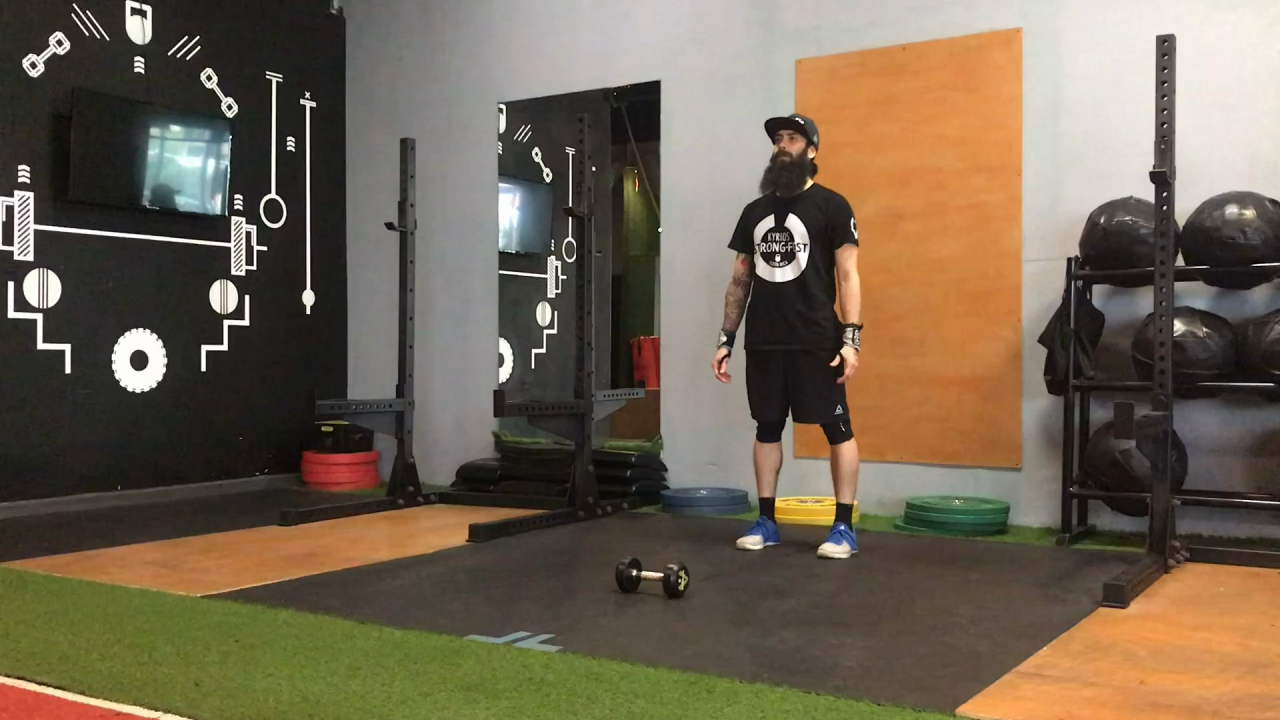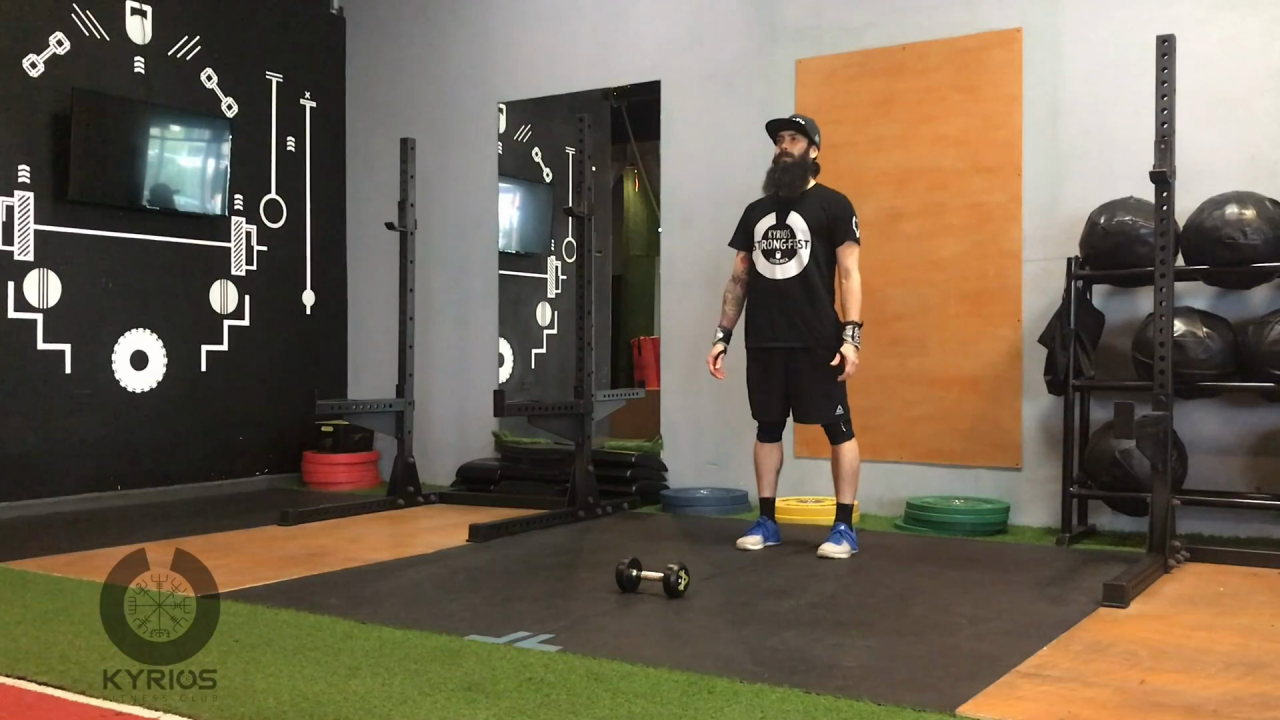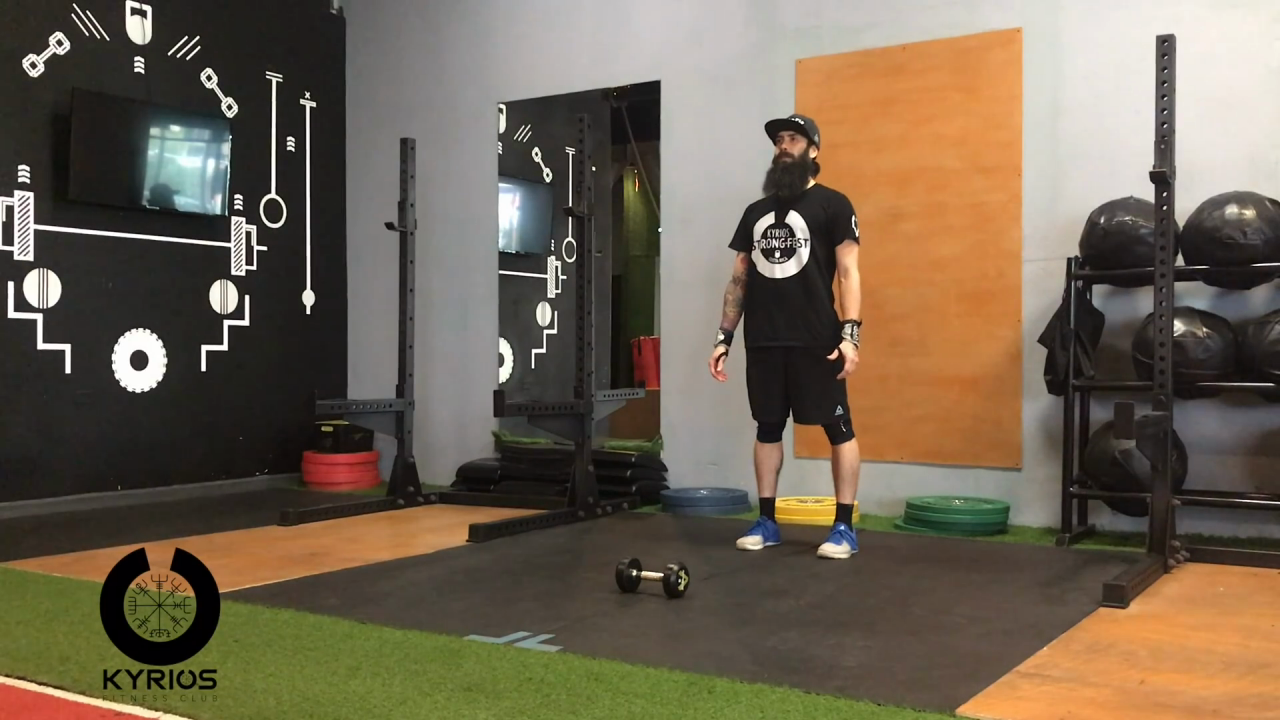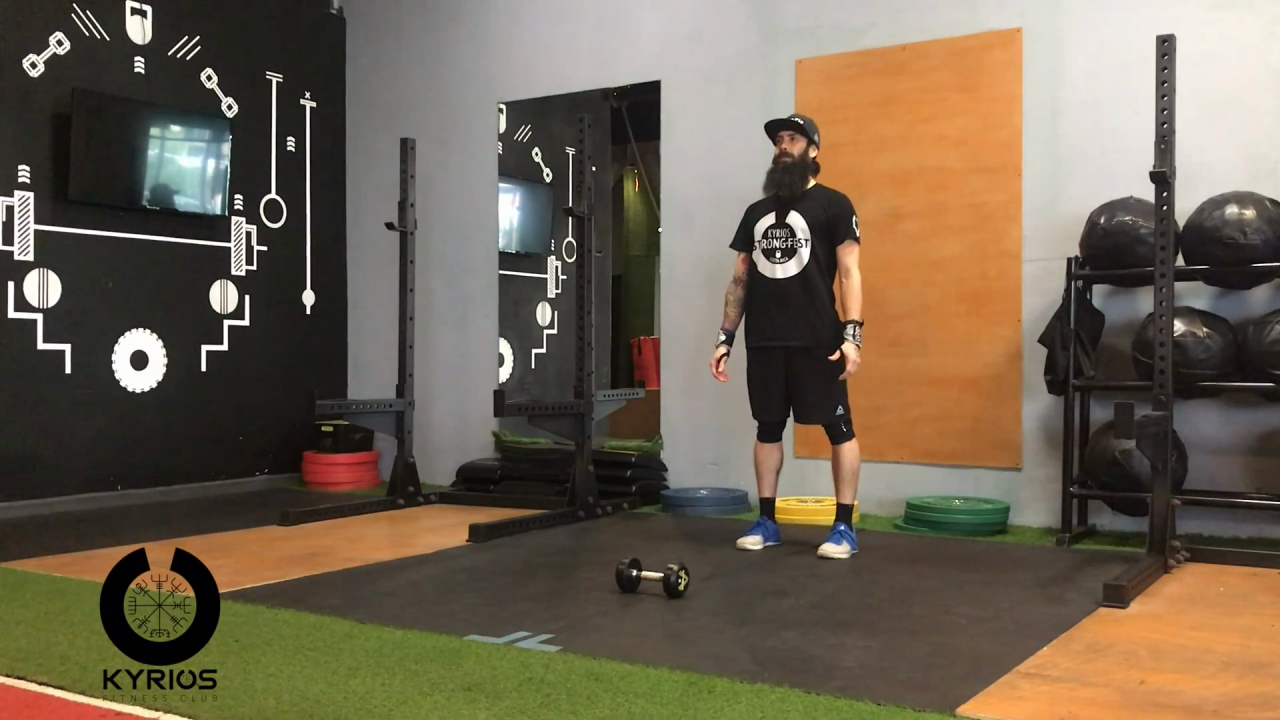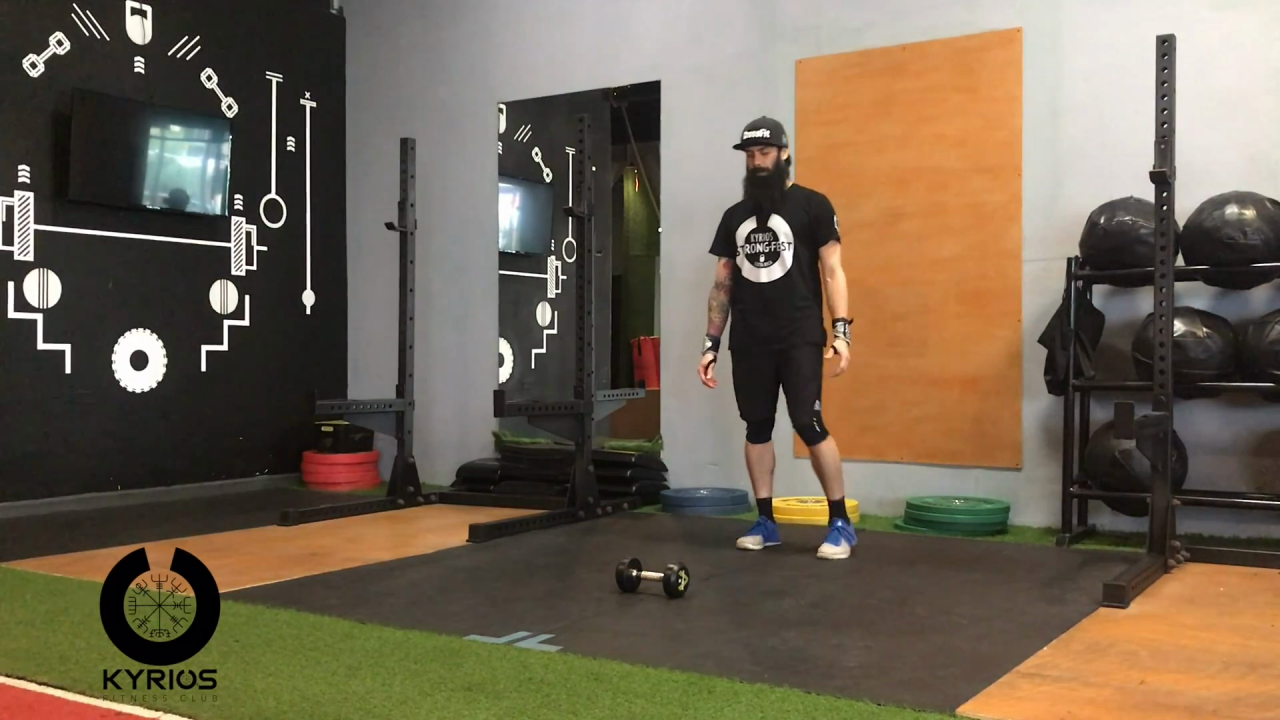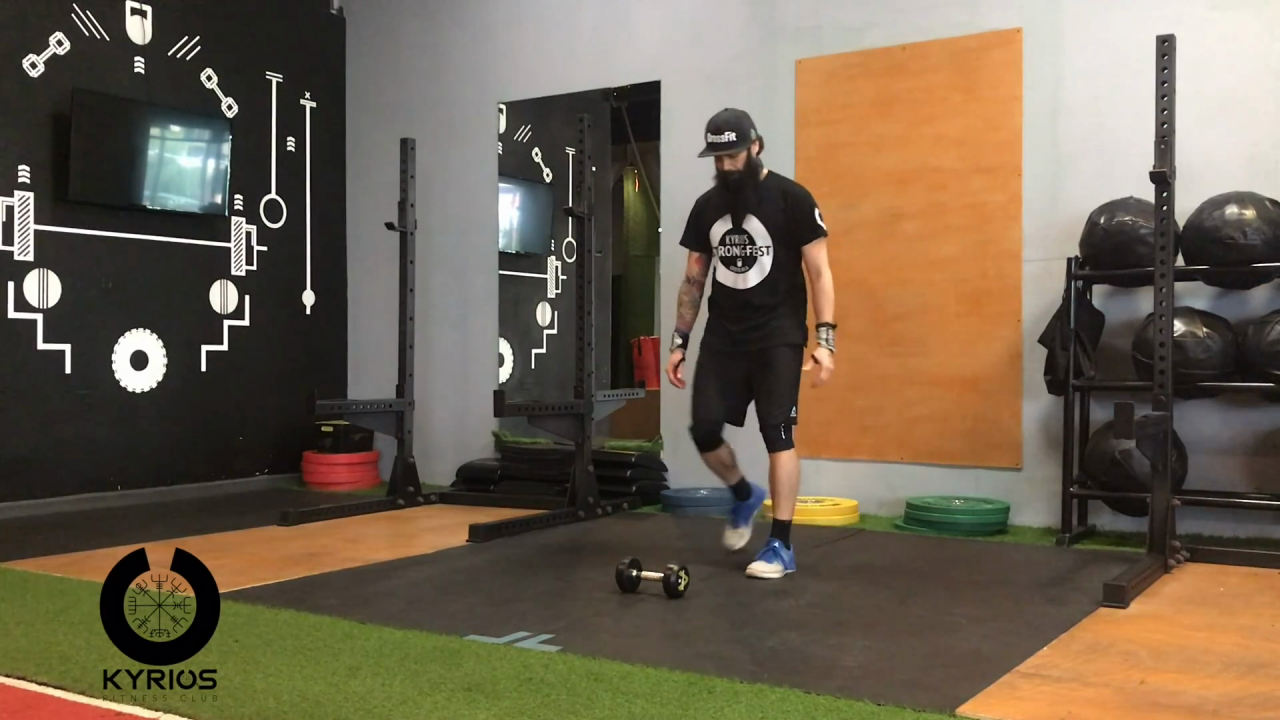
dt=0.7s
person 1, frame 1
left shoulder: (830, 206)
right shoulder: (755, 211)
left elbow: (847, 275)
right elbow: (740, 279)
left wrist: (850, 339)
right wrist: (725, 339)
left hip: (815, 341)
right hip: (763, 341)
left knee: (837, 427)
right knee: (767, 427)
left ankle: (844, 526)
right ankle: (766, 521)
person 1, frame 2
left shoulder: (833, 205)
right shoulder: (756, 211)
left elbow: (849, 273)
right elbow: (739, 277)
left wrist: (851, 336)
right wrist: (722, 335)
left hip: (816, 340)
right hip: (763, 340)
left knee: (838, 427)
right knee: (767, 426)
left ankle: (844, 526)
right ankle: (766, 521)
person 1, frame 3
left shoulder: (832, 205)
right shoulder: (756, 211)
left elbow: (848, 272)
right elbow: (739, 279)
left wrist: (850, 333)
right wrist: (724, 337)
left hip: (815, 340)
right hip: (763, 340)
left knee: (838, 427)
right knee: (767, 426)
left ankle: (844, 526)
right ankle: (766, 521)
person 1, frame 4
left shoulder: (833, 205)
right shoulder: (756, 212)
left elbow: (849, 272)
right elbow: (740, 279)
left wrist: (852, 334)
right wrist: (724, 338)
left hip: (816, 339)
right hip: (764, 340)
left knee: (837, 426)
right knee: (768, 427)
left ankle: (844, 526)
right ankle: (767, 521)
person 1, frame 5
left shoulder: (811, 205)
right shoulder: (735, 216)
left elbow: (832, 272)
right elbow: (722, 283)
left wrist: (840, 330)
right wrist: (711, 344)
left hip: (798, 334)
right hip: (749, 338)
left knee: (808, 424)
right knee: (757, 427)
left ankle: (839, 522)
right ankle: (766, 521)
person 1, frame 6
left shoulder: (791, 199)
right shoulder: (707, 206)
left elbow: (819, 272)
right elbow: (693, 279)
left wrist: (824, 338)
right wrist: (679, 341)
left hip: (777, 336)
right hip: (723, 337)
left knee: (776, 433)
right knee: (703, 429)
left ankle: (780, 544)
right ankle: (744, 494)
